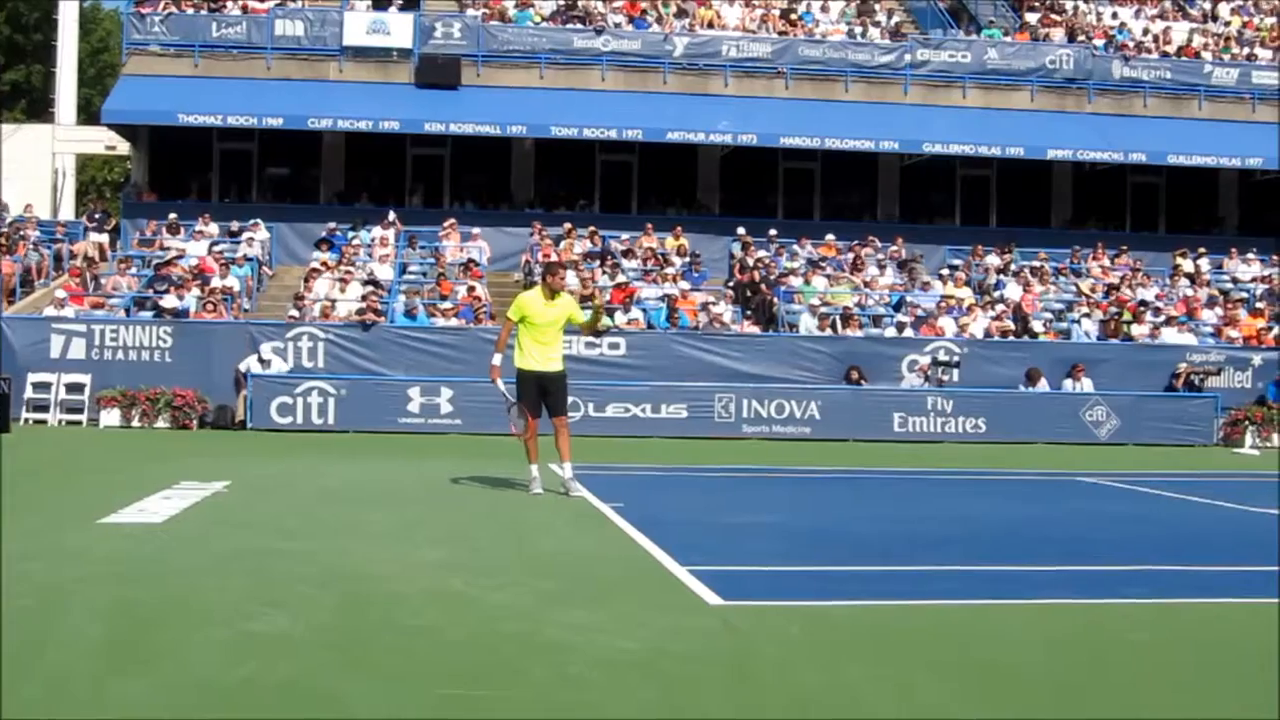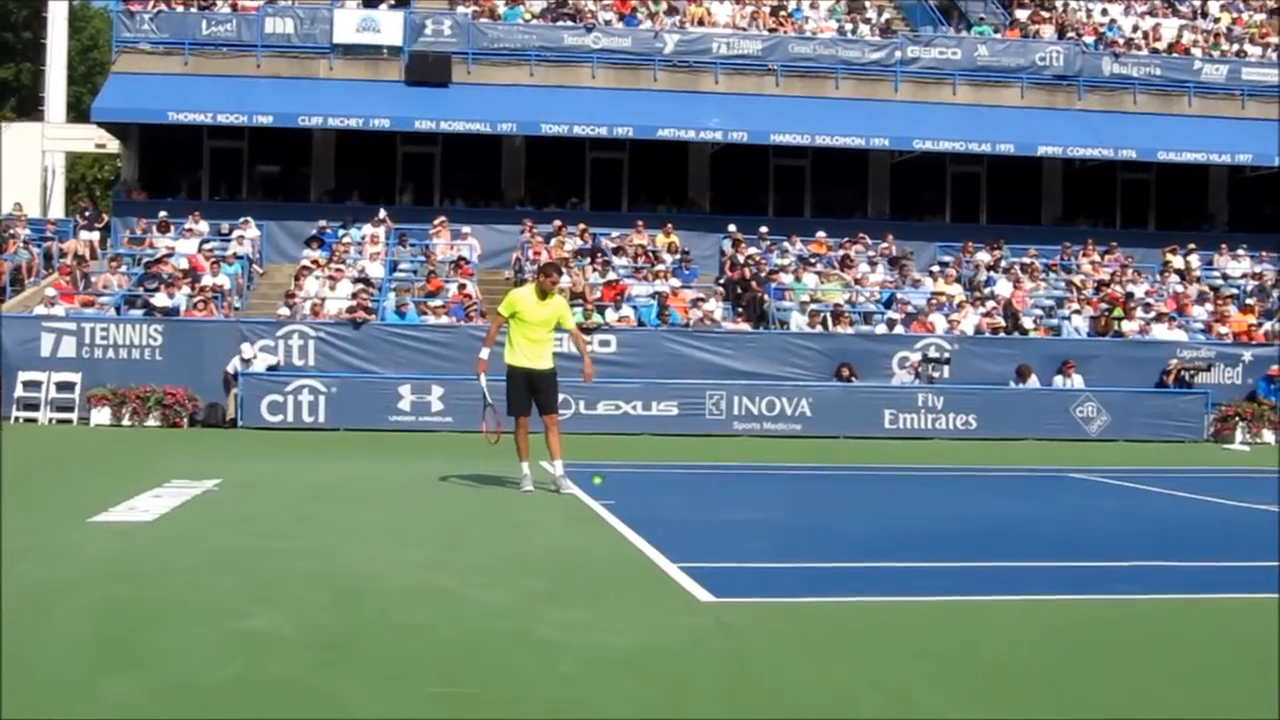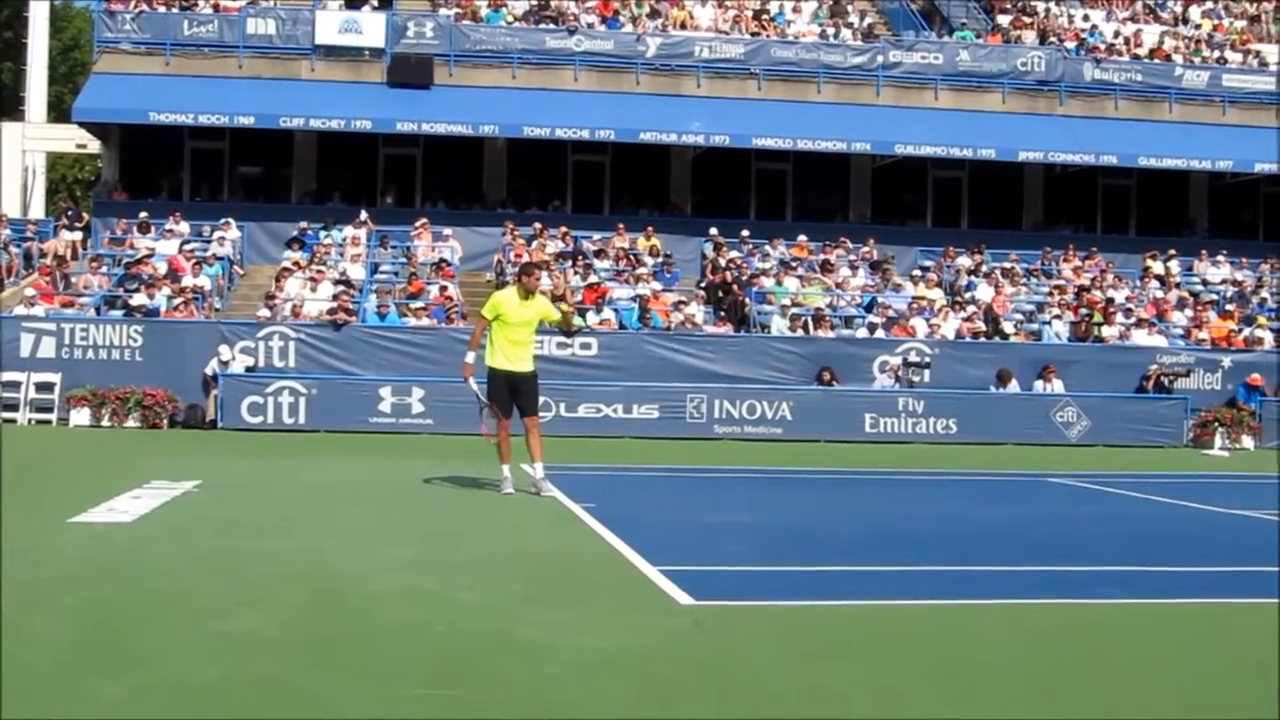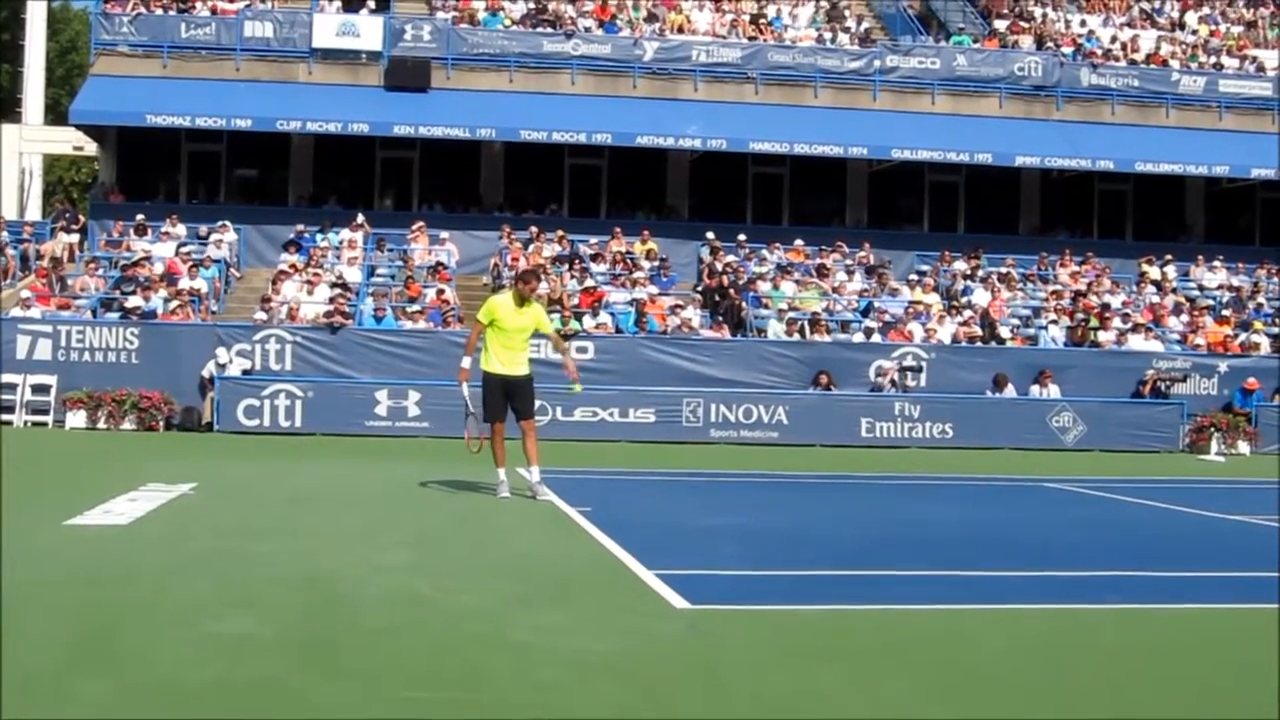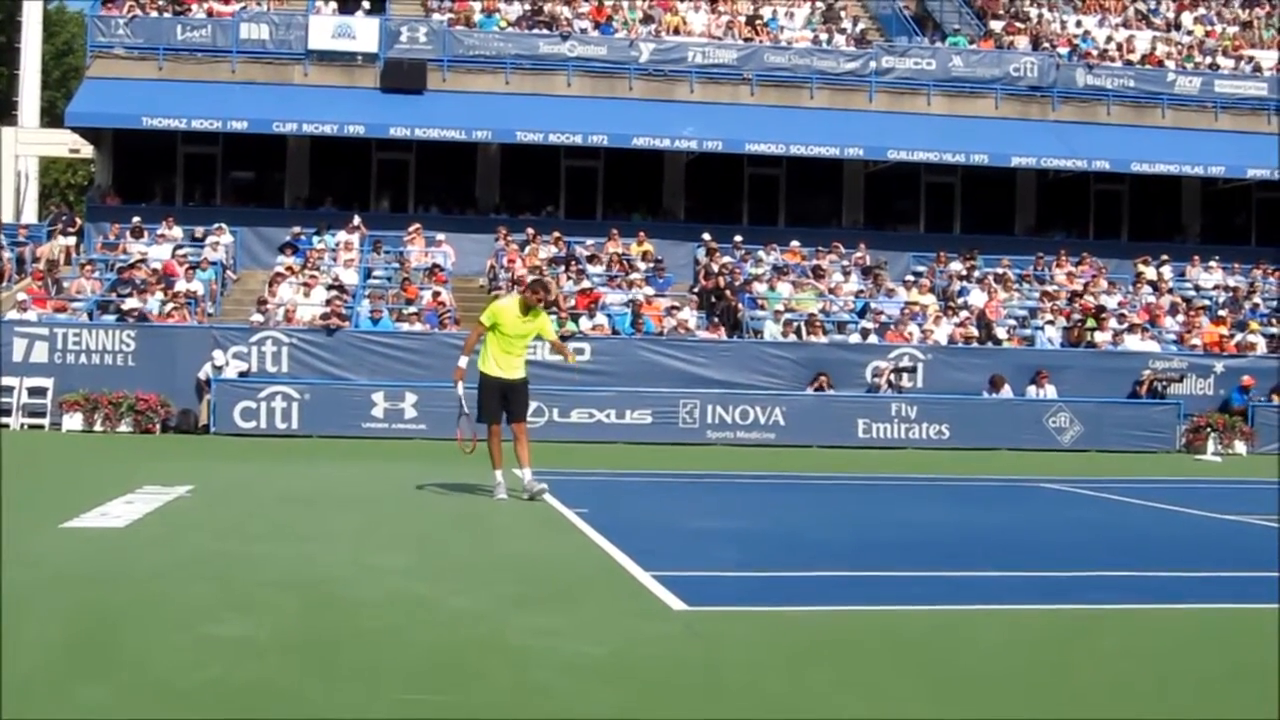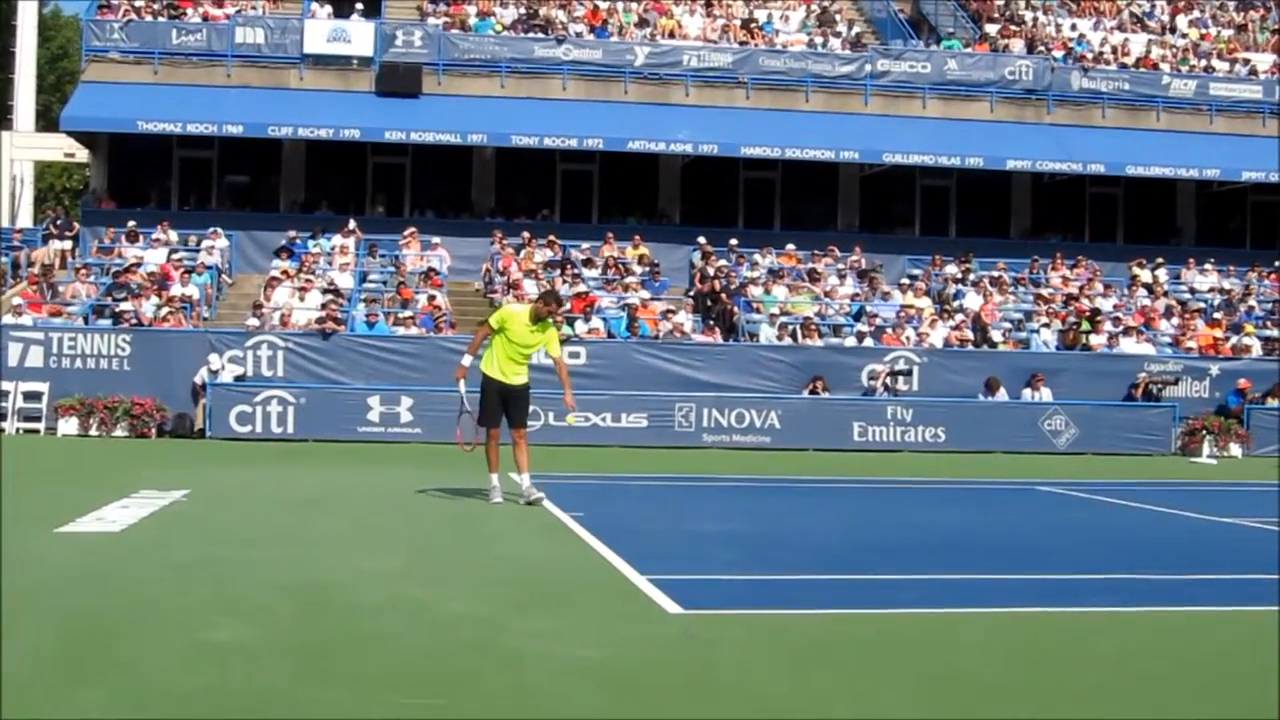
dt=0.4s
person 1, frame 1
left shoulder: (567, 302)
right shoulder: (525, 299)
left elbow: (586, 328)
right elbow: (506, 330)
left wrist: (597, 314)
right wrist: (496, 363)
left hip: (555, 371)
right hip: (528, 371)
left knee: (561, 423)
right knee: (531, 425)
left ankle: (568, 476)
right ankle: (534, 475)
person 1, frame 2
left shoulder: (560, 303)
right shoulder: (517, 296)
left elbow: (574, 332)
right elbow: (495, 325)
left wrist: (586, 359)
right wrist: (483, 356)
left hip: (545, 369)
right hip: (518, 368)
left knee: (552, 420)
right knee: (522, 422)
left ankle: (559, 474)
right ankle: (525, 473)
person 1, frame 3
left shoulder: (541, 302)
right shoulder: (500, 298)
left elbow: (566, 326)
right elbow: (479, 328)
left wrist: (567, 315)
right wrist: (469, 360)
left hip: (526, 371)
right hip: (500, 370)
left knee: (532, 423)
right knee: (502, 424)
left ankle: (539, 476)
right ankle: (506, 475)
person 1, frame 4
left shoulder: (536, 310)
right shoulder: (495, 303)
left elbow: (553, 337)
right elbow: (475, 333)
left wrist: (567, 358)
right wrist: (465, 365)
left hip: (521, 375)
right hip: (494, 374)
left knee: (528, 426)
right knee: (497, 428)
left ankle: (535, 480)
right ankle: (502, 479)
person 1, frame 5
left shoulder: (541, 317)
right shoulder: (500, 307)
left elbow: (555, 343)
right elbow: (476, 334)
left wrist: (564, 350)
right wrist: (461, 365)
left hip: (517, 378)
right hip: (491, 376)
left knee: (520, 430)
right knee: (494, 430)
left ankle: (528, 481)
right ankle: (499, 481)
person 1, frame 6
left shoulder: (549, 330)
right shoulder: (509, 312)
left elbow: (558, 360)
right elbow: (482, 334)
left wrist: (567, 391)
right wrist: (464, 364)
left hip: (519, 383)
right hip: (493, 379)
left knee: (520, 435)
right knee: (493, 433)
left ankle: (526, 487)
right ankle: (494, 484)
